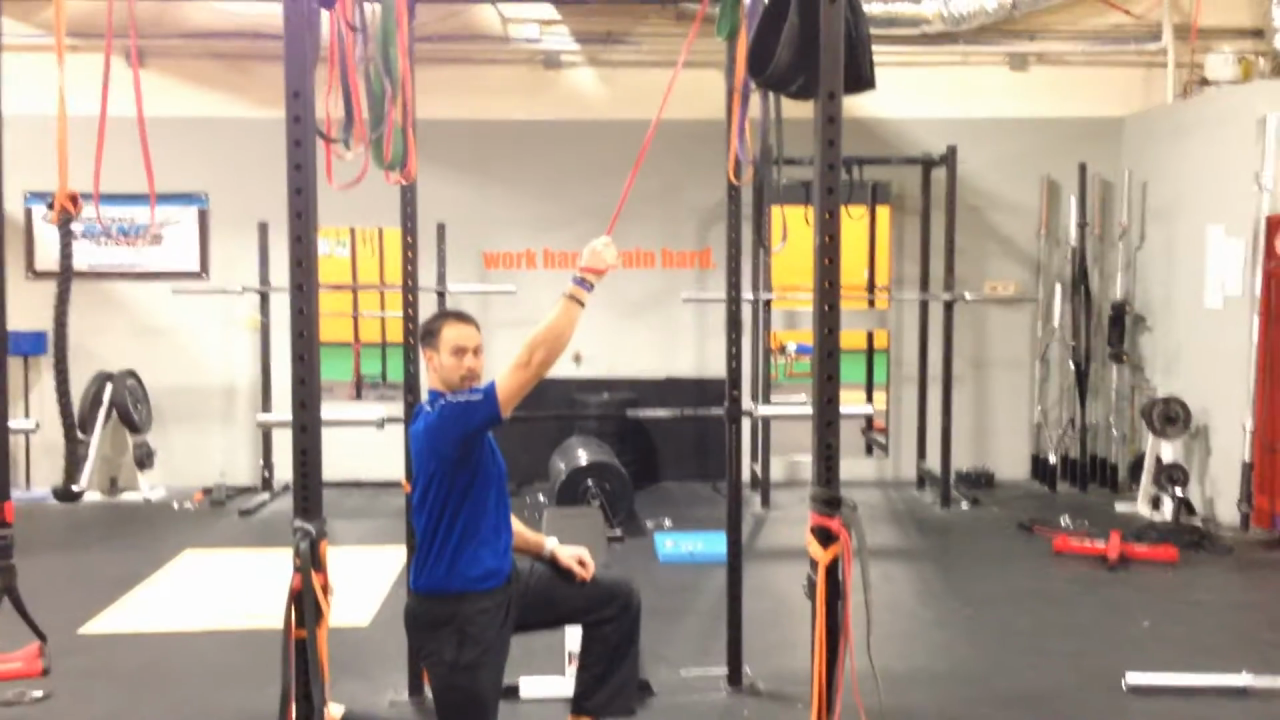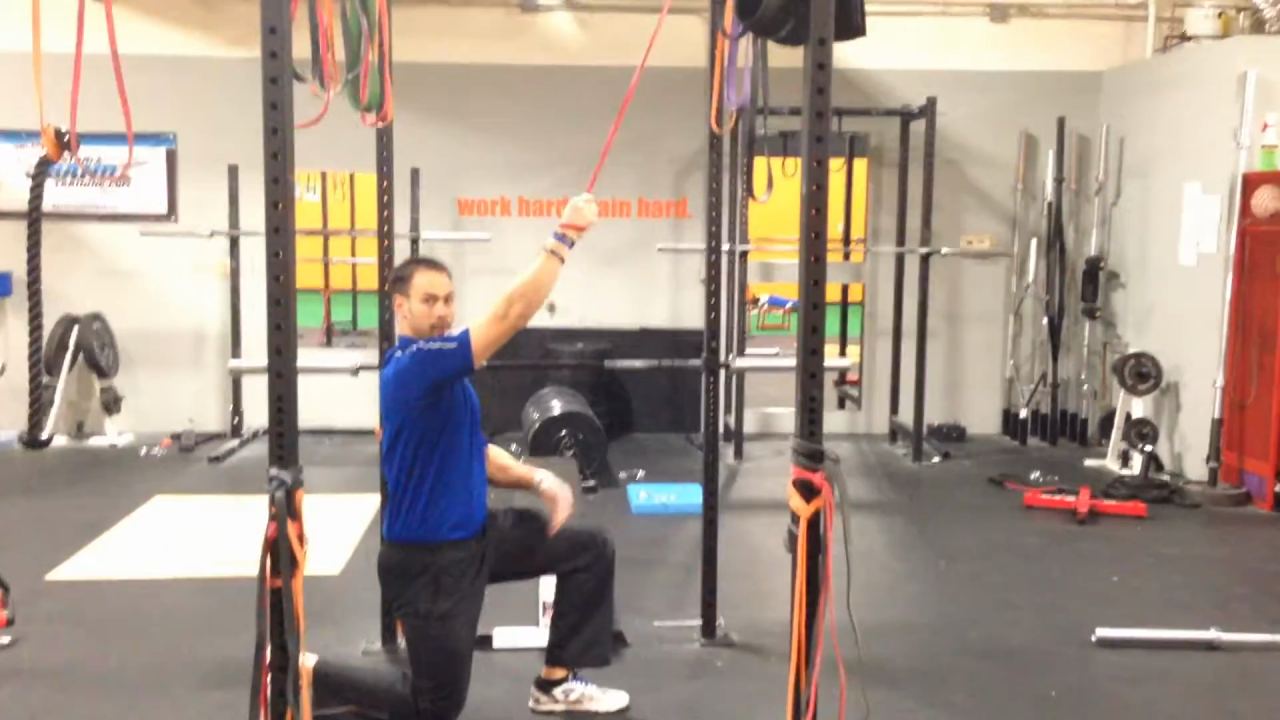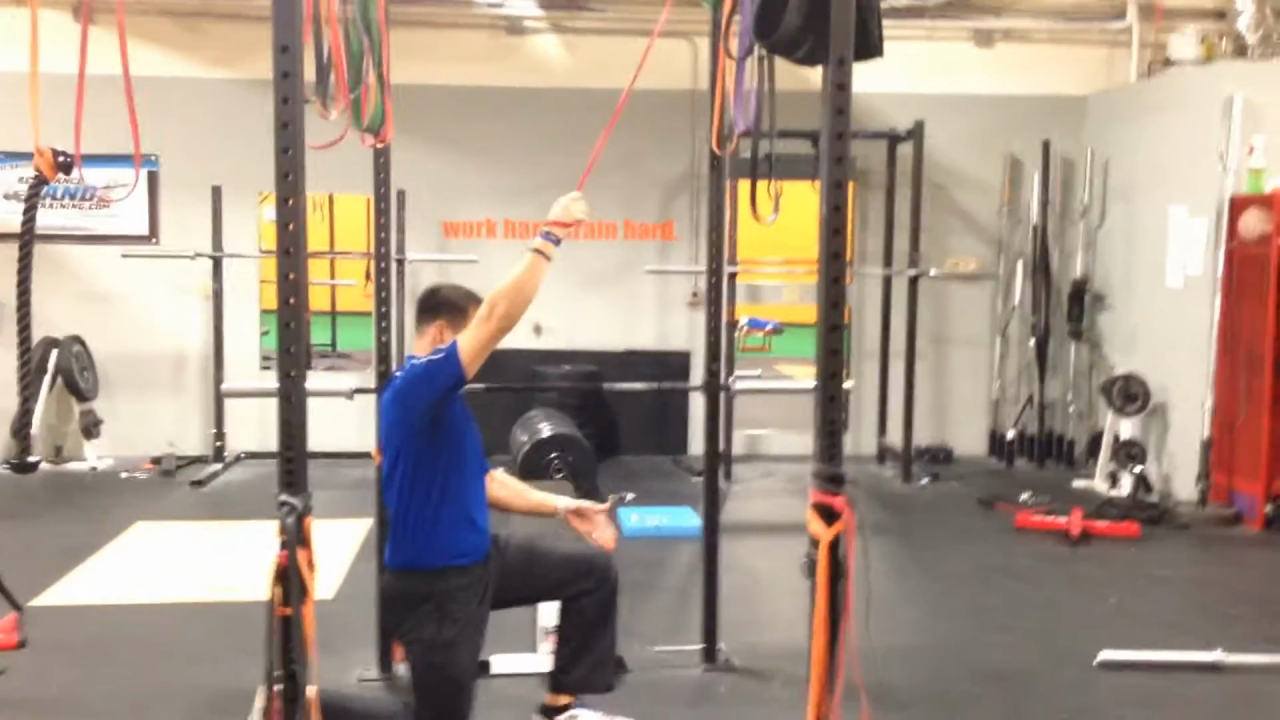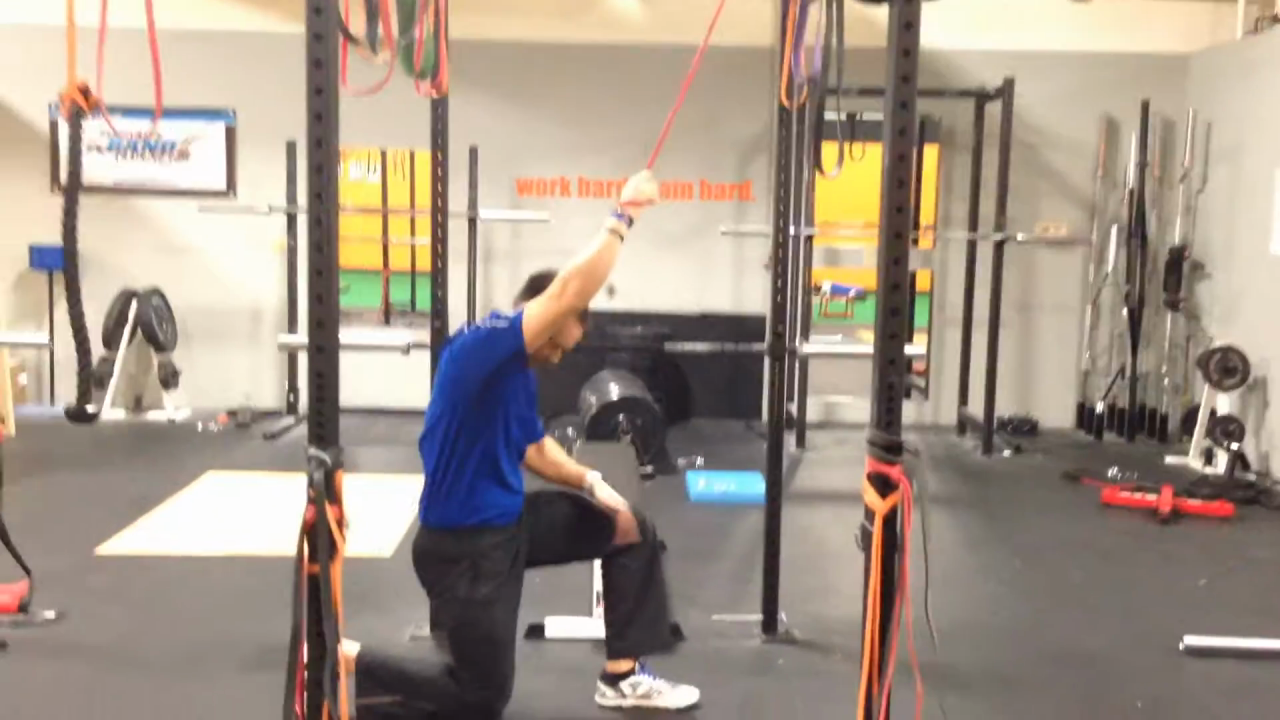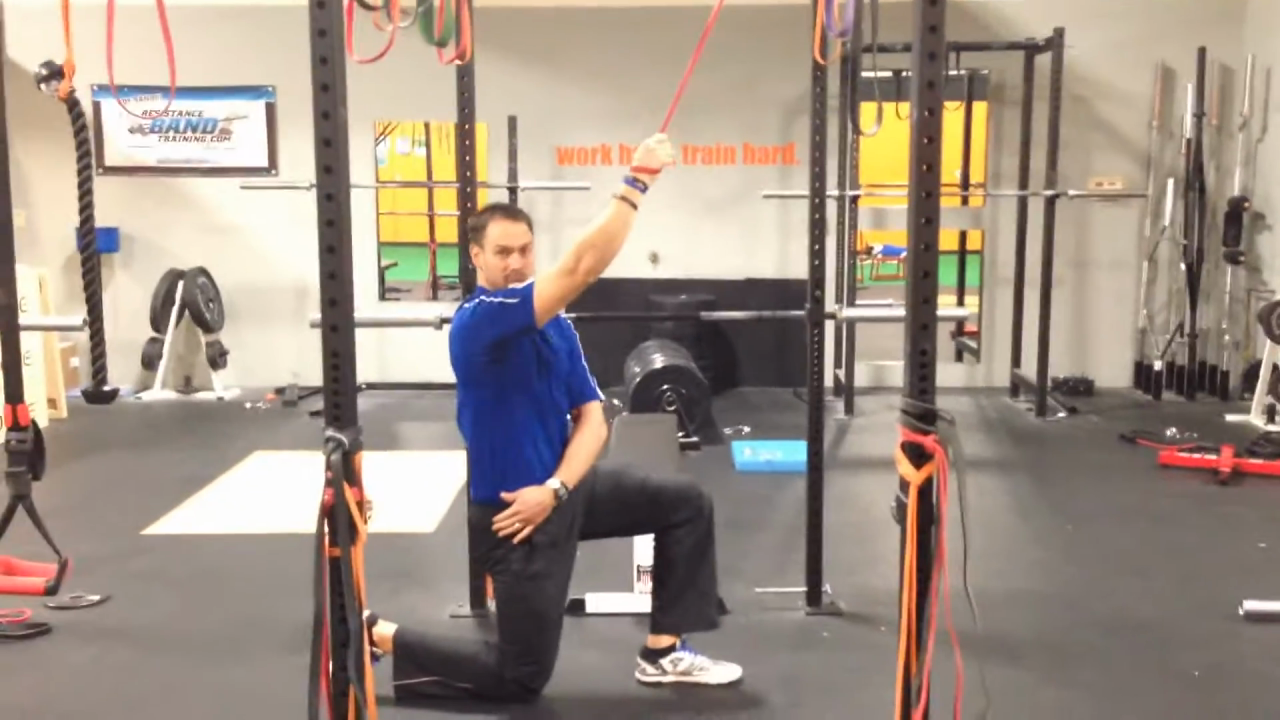
dt=1s
person 1, frame 1
left shoulder: (466, 424)
right shoulder: (443, 421)
right elbow: (531, 364)
left wrist: (548, 548)
right wrist: (584, 279)
left hip: (499, 582)
right hip: (455, 607)
left knee: (616, 601)
person 1, frame 2
left shoulder: (444, 370)
right shoulder: (412, 369)
left elbow: (476, 453)
right elbow: (508, 317)
left wrist: (537, 479)
right wrist: (565, 235)
left hip: (474, 534)
right hip: (428, 557)
left knee: (590, 548)
person 1, frame 3
left shoulder: (441, 397)
right shoulder: (413, 389)
left elbow: (483, 482)
right elbow: (497, 319)
left wrist: (563, 507)
right wrist: (550, 236)
left hip: (477, 560)
right hip: (431, 584)
left knee: (593, 572)
person 1, frame 4
left shoulder: (516, 369)
right shoulder: (476, 348)
left elbow: (534, 447)
right elbow: (569, 292)
left wrist: (592, 484)
right wrist: (624, 215)
left hip: (511, 520)
right hip: (463, 544)
left knee: (630, 532)
left ankle: (622, 676)
right ankle: (336, 658)
person 1, frame 5
left shoulder: (556, 327)
right shoulder: (477, 322)
left elbow: (592, 416)
right elbow: (581, 269)
left wrist: (556, 488)
right wrist: (637, 181)
left hip: (561, 489)
right hip: (515, 511)
left knee: (687, 505)
right knee: (521, 678)
left ankle: (662, 652)
right ankle: (373, 635)
